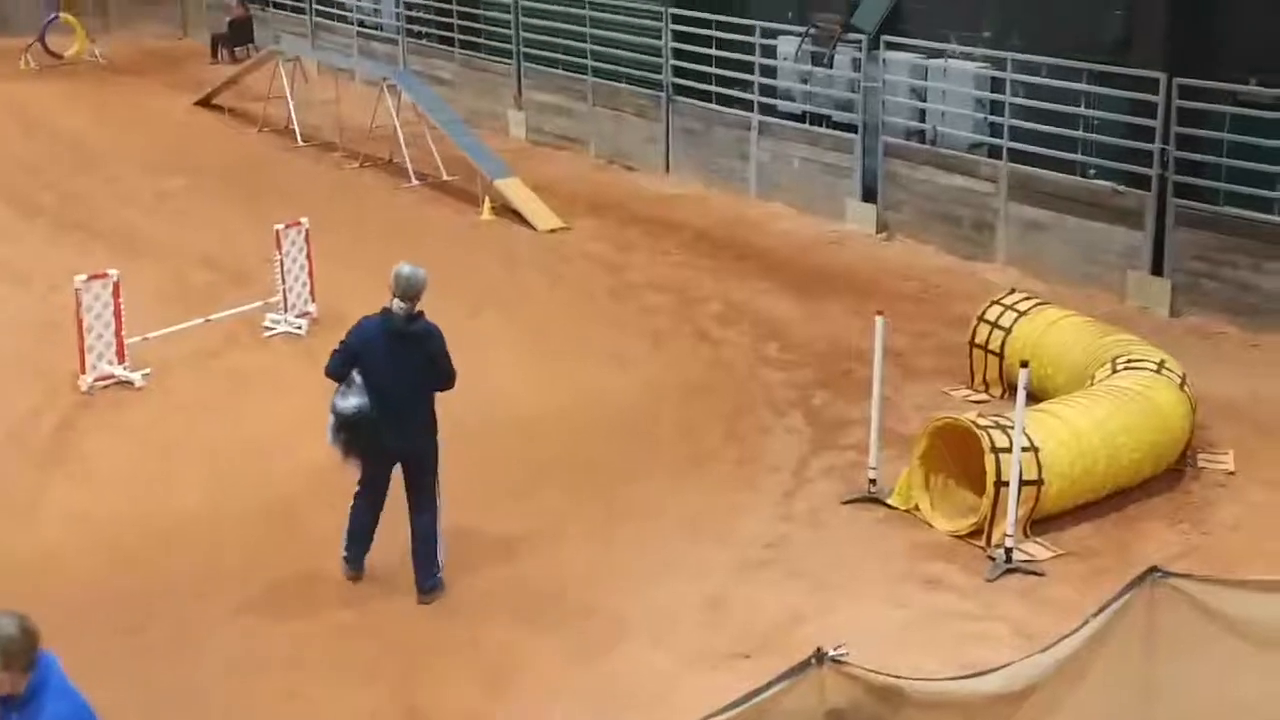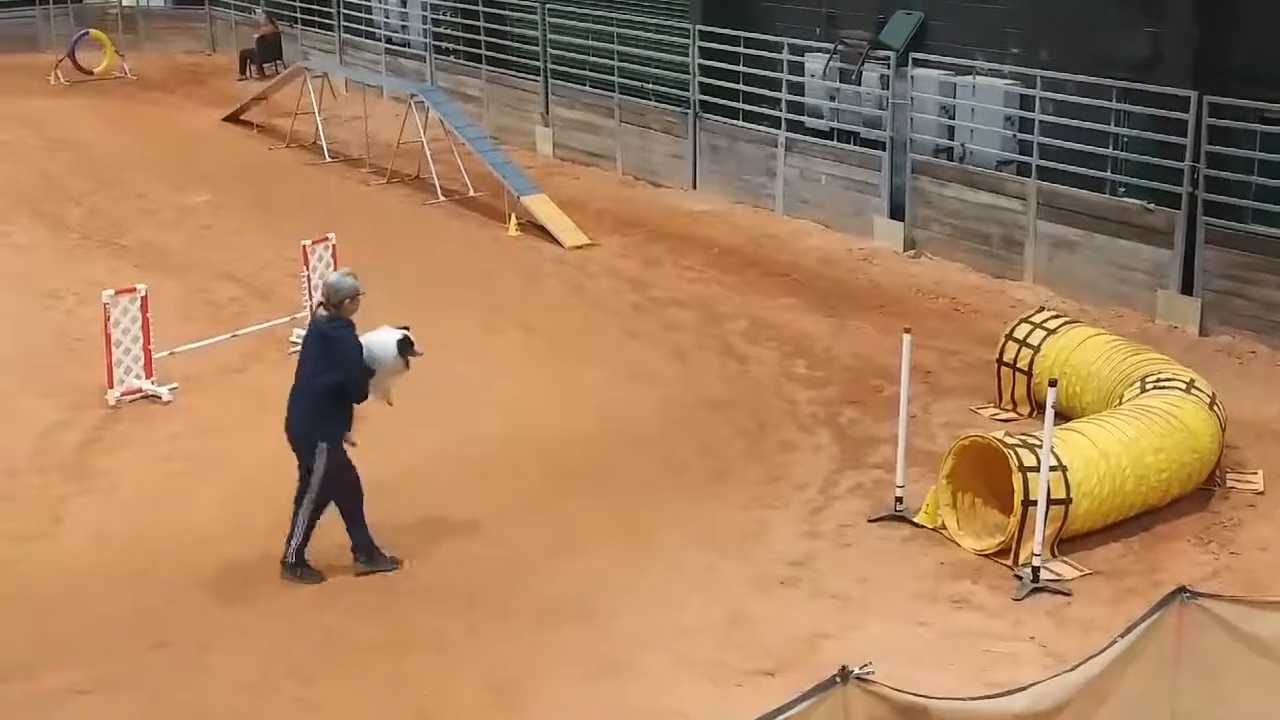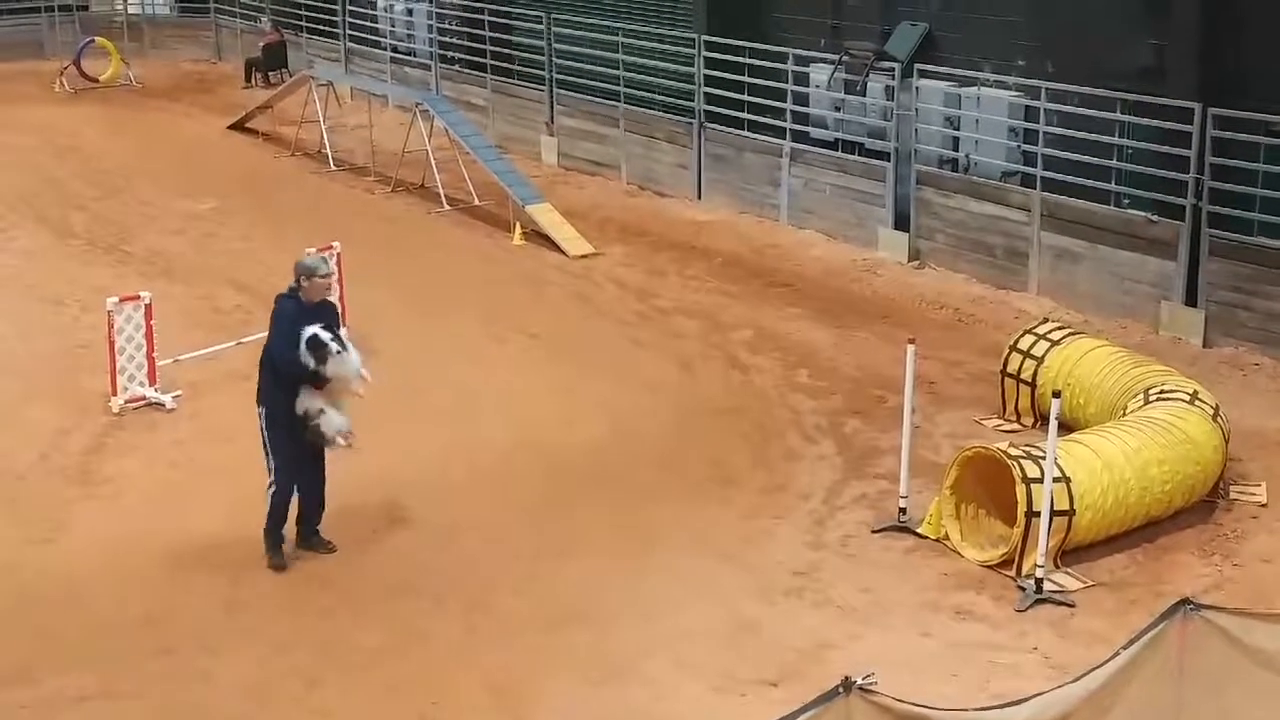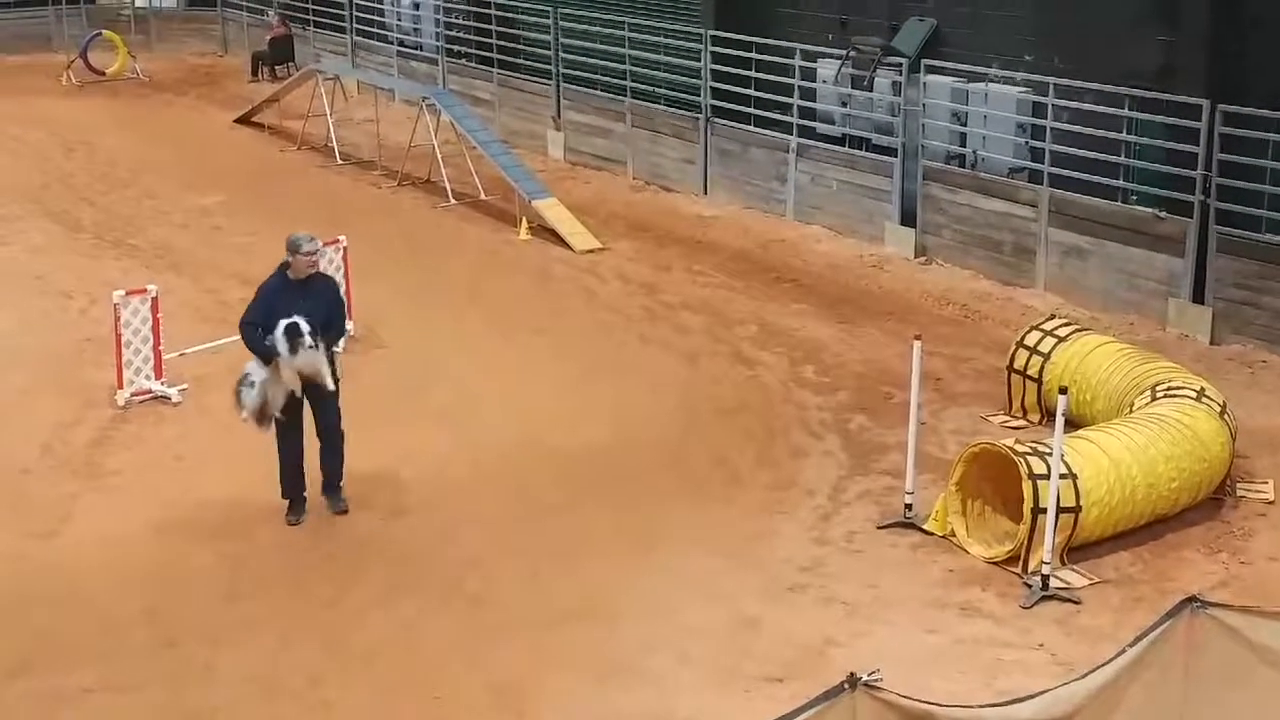
dt=0.7s
person 1, frame 1
left shoulder: (366, 329)
right shoulder: (429, 334)
left elbow: (334, 370)
right elbow: (446, 381)
left hip: (376, 432)
right hip: (419, 434)
left knee: (369, 493)
right knee: (424, 505)
left ankle: (353, 562)
right ankle: (429, 582)
person 1, frame 2
left shoulder: (323, 327)
right shoulder: (344, 341)
right elbow: (357, 391)
left wrist: (361, 373)
right wrist: (370, 374)
left hip: (311, 421)
right hip: (316, 429)
left knee: (347, 486)
right knee: (314, 495)
left ankle: (367, 555)
right ankle: (292, 562)
person 1, frame 3
left shoulder: (328, 311)
right shoulder: (286, 312)
right elbow: (284, 361)
left wrist: (328, 376)
right wrist: (320, 378)
right hip: (278, 402)
left knee: (313, 470)
right knee: (284, 472)
left ankle: (308, 531)
right ankle: (273, 539)
person 1, frame 4
left shoulder: (327, 286)
right shoulder: (272, 288)
left elbow: (338, 327)
right elbow: (248, 326)
right wrist: (268, 355)
left knee: (330, 429)
right knee: (289, 436)
left ankle: (333, 490)
right ankle: (295, 498)
